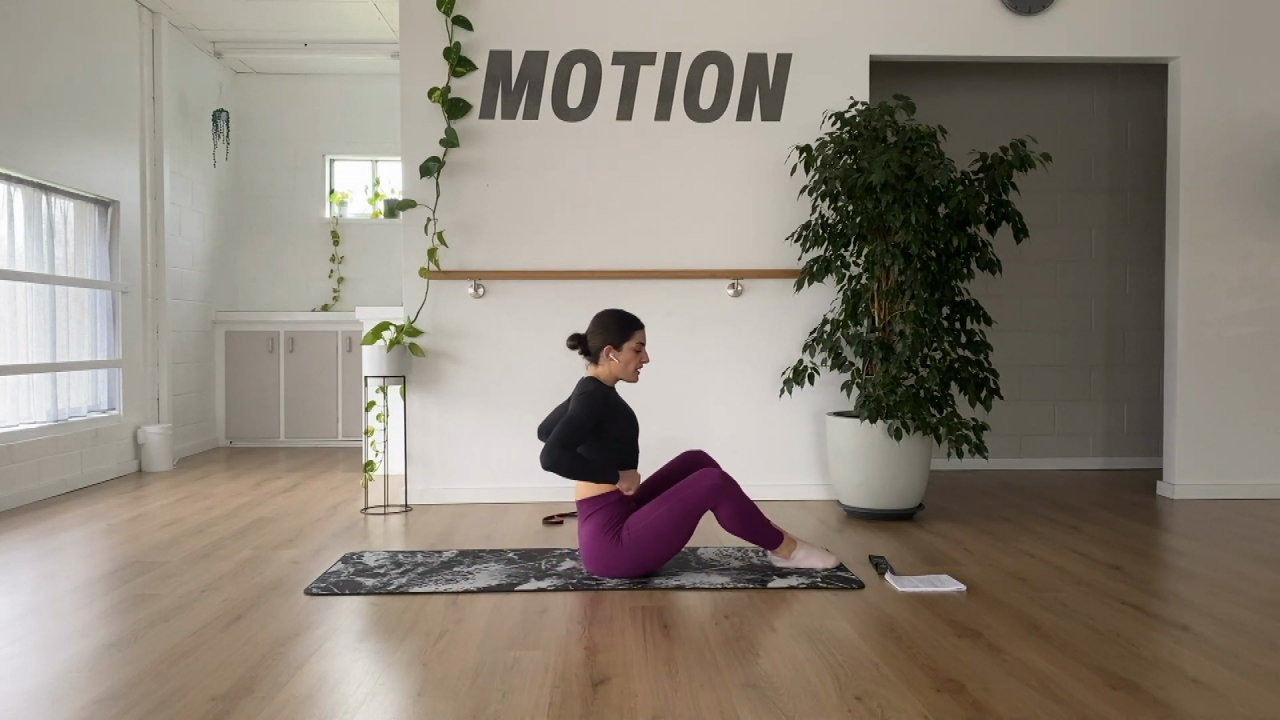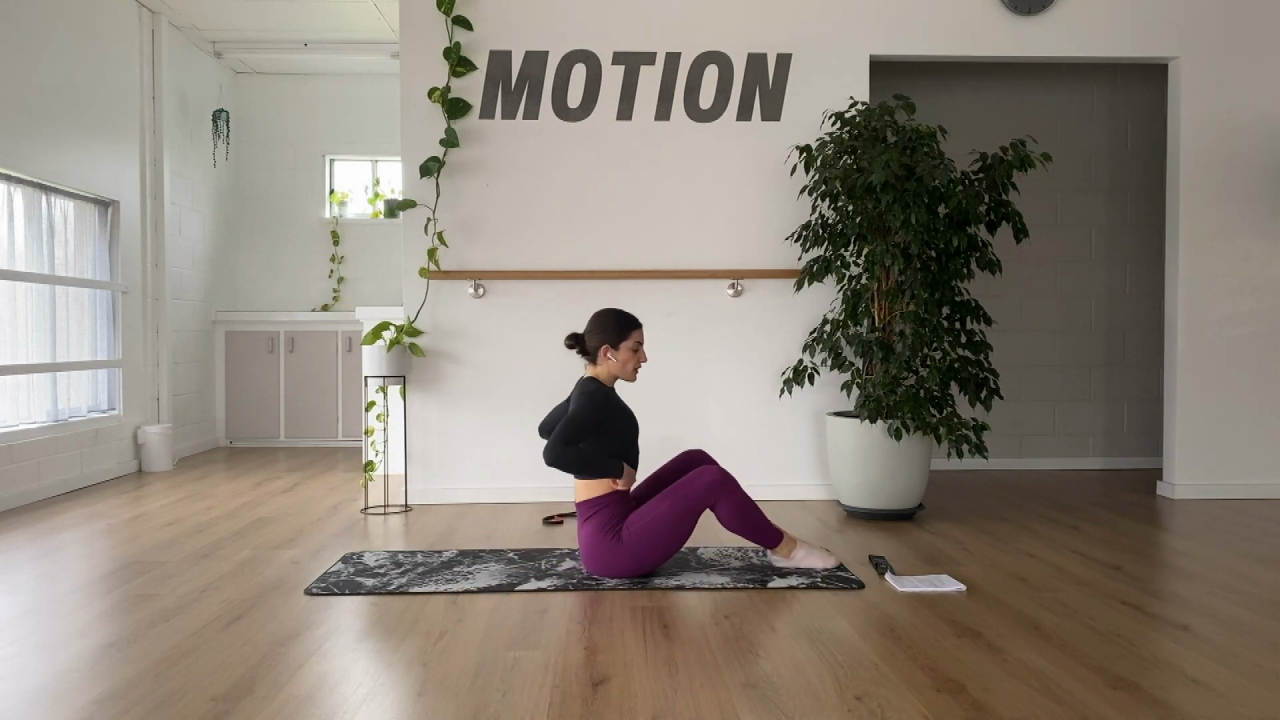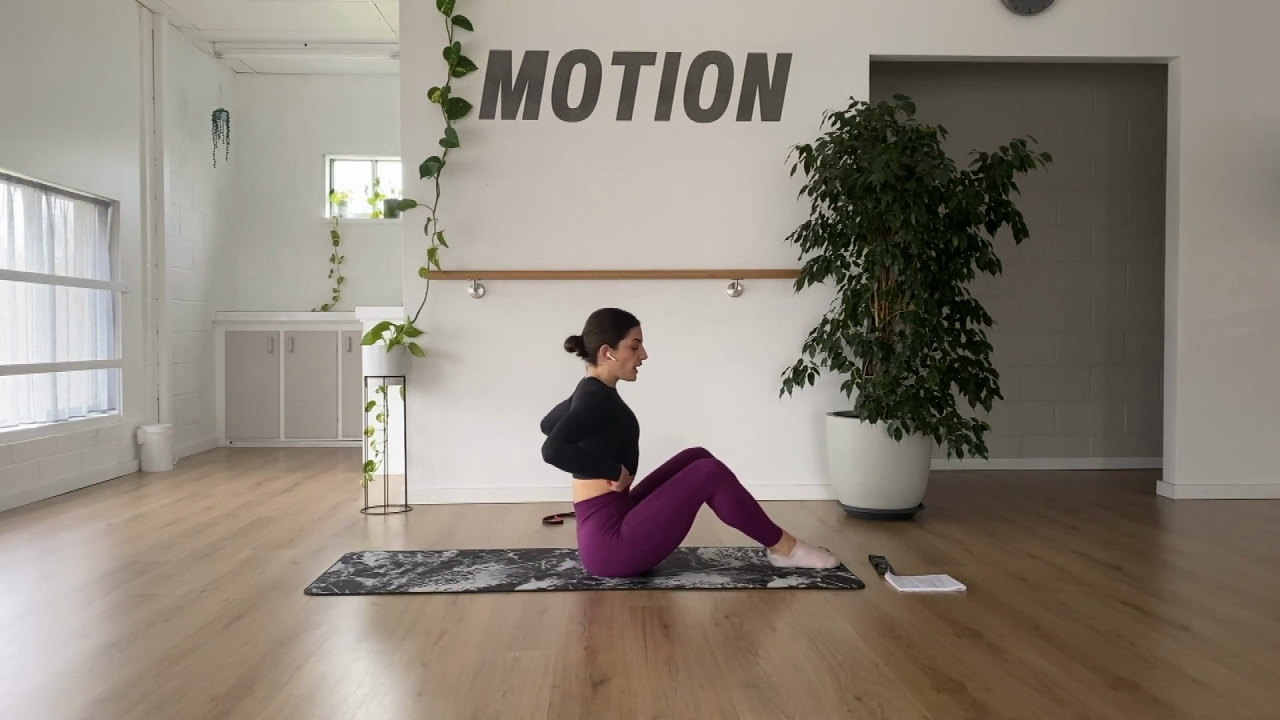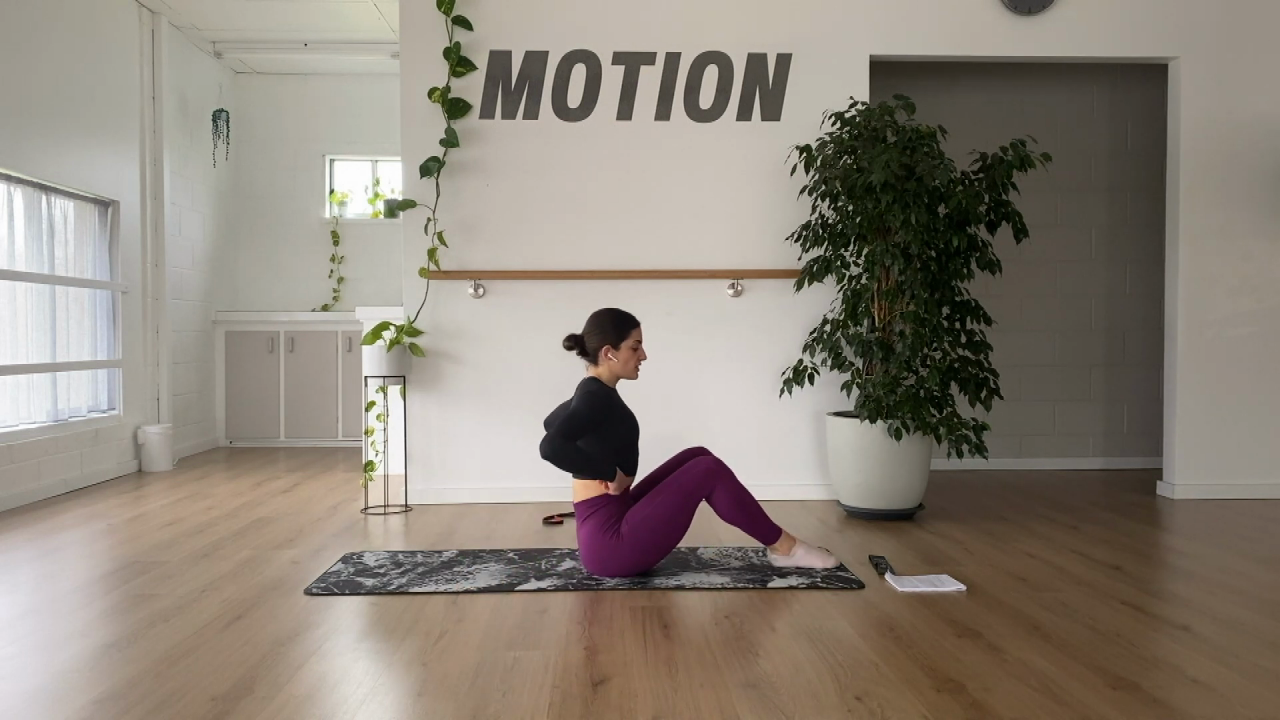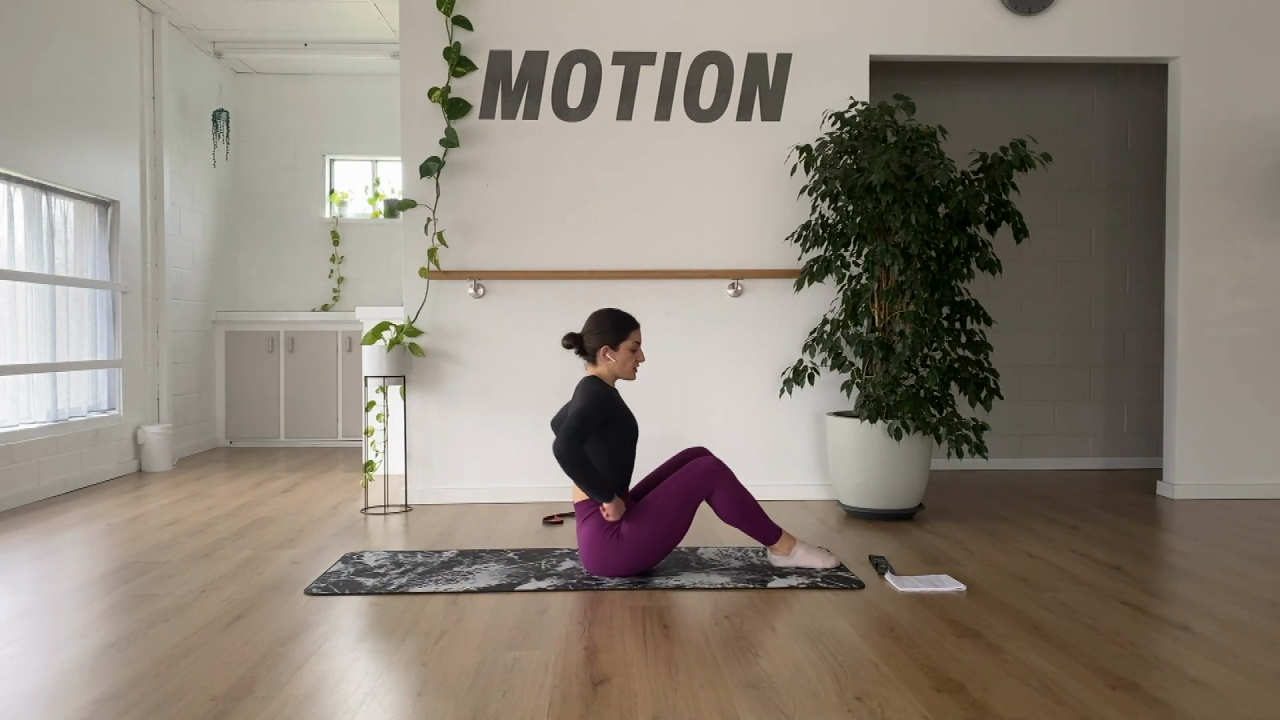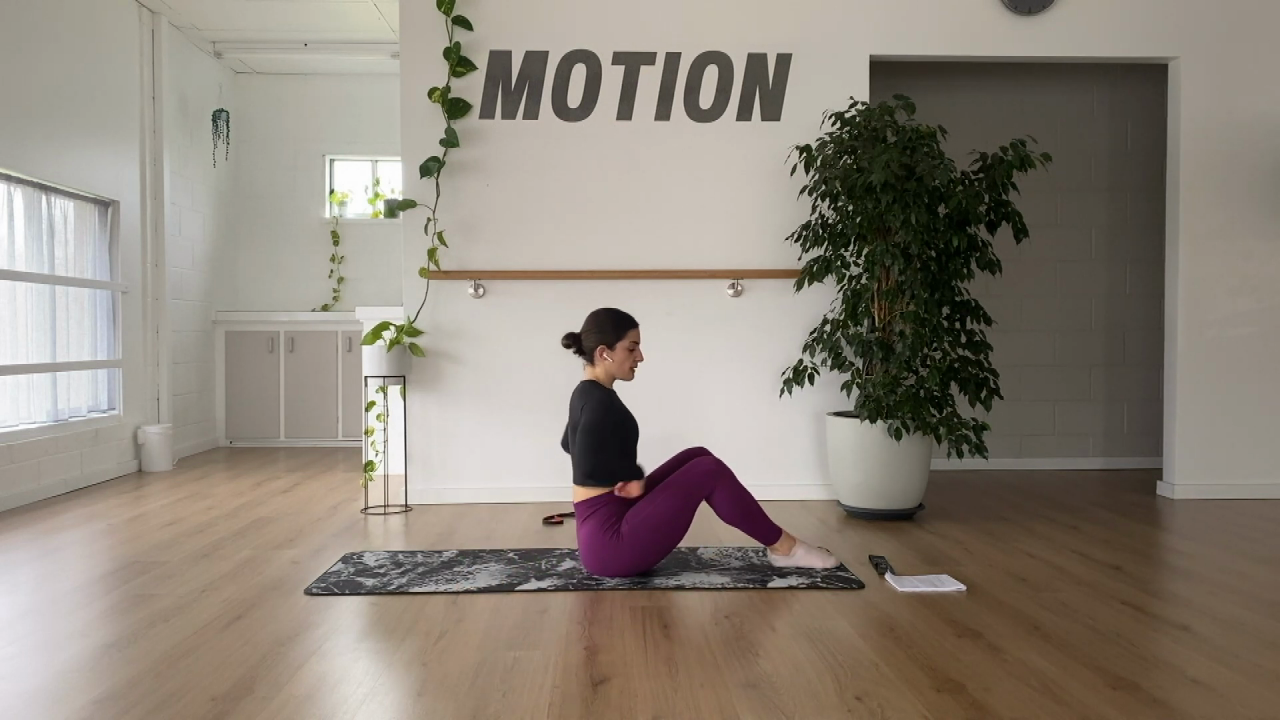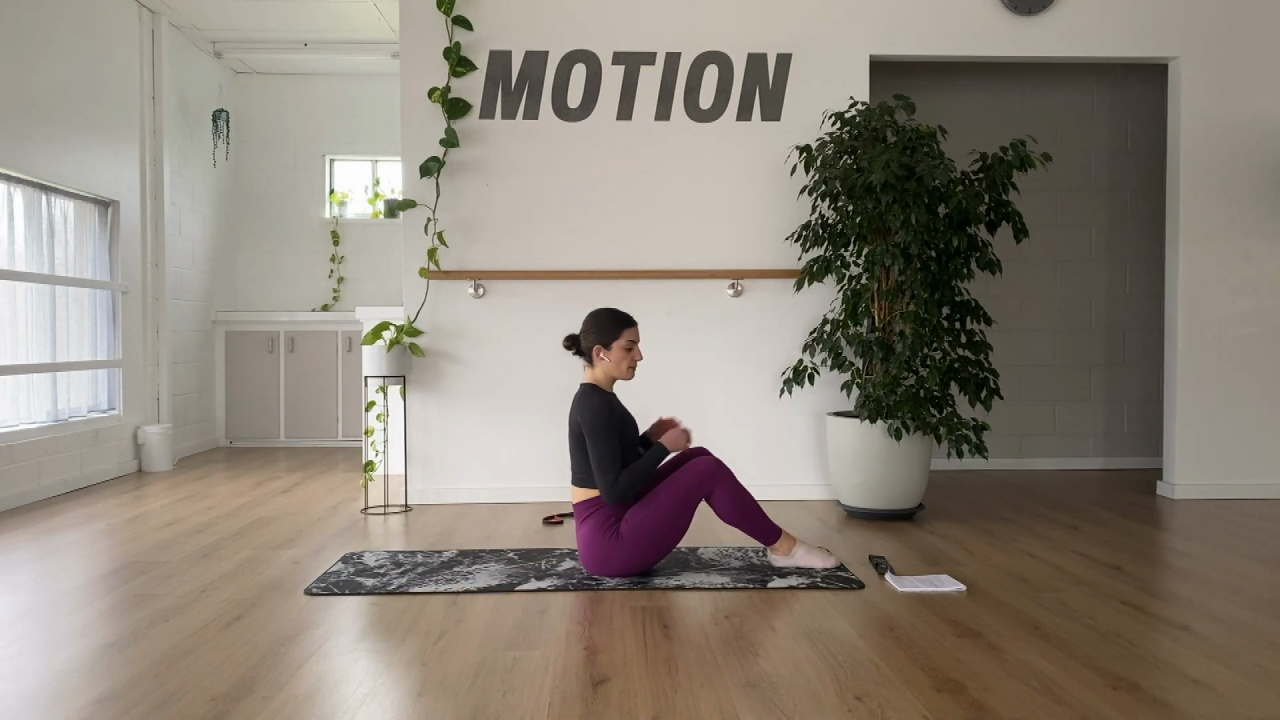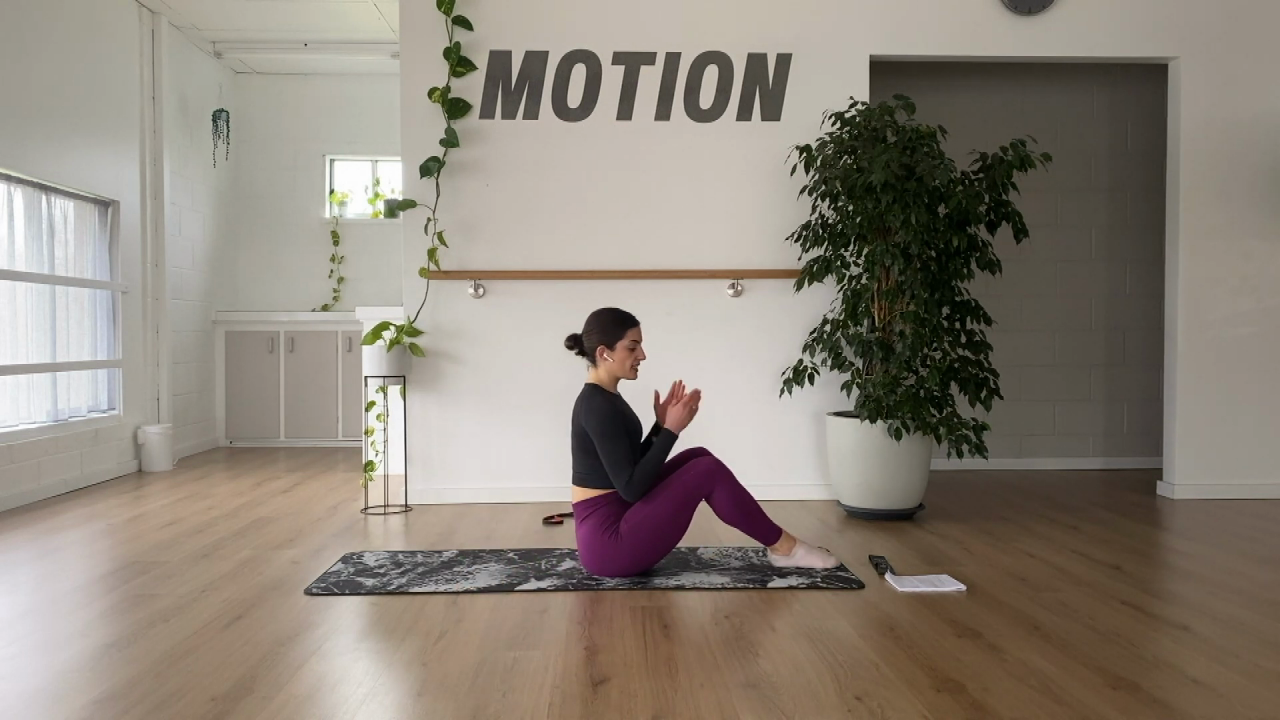
dt=0.2s
person 1, frame 1
left shoulder: (592, 391)
right shoulder: (594, 397)
left elbow: (545, 431)
right elbow: (551, 457)
right wrist: (615, 475)
left hip: (619, 521)
right hip: (611, 544)
left knee: (696, 462)
right knee: (713, 483)
left ankle: (769, 533)
right ankle: (784, 548)
person 1, frame 2
left shoulder: (590, 390)
right shoulder: (594, 397)
left elbow: (546, 429)
right elbow: (554, 453)
right wrist: (618, 468)
left hip: (616, 523)
right hip: (610, 544)
left knee: (695, 461)
right knee: (712, 480)
left ankle: (770, 534)
right ankle: (783, 548)
person 1, frame 3
left shoulder: (592, 391)
right shoulder: (596, 397)
left elbow: (548, 424)
right elbow: (553, 450)
right wrist: (613, 470)
left hip: (613, 524)
right hip: (609, 543)
left knee: (696, 459)
right knee: (710, 472)
left ankle: (771, 534)
right ankle: (783, 547)
person 1, frame 4
left shoulder: (594, 391)
right shoulder: (596, 397)
left elbow: (551, 423)
right elbow: (551, 447)
right wrist: (609, 472)
left hip: (612, 524)
right hip: (610, 543)
left knee: (697, 457)
right knee: (708, 470)
left ankle: (774, 537)
right ankle: (783, 546)
person 1, frame 5
left shoulder: (592, 390)
right shoulder: (597, 395)
left elbow: (559, 424)
right elbow: (563, 447)
right wrist: (608, 496)
left hip: (610, 530)
right hip: (610, 544)
left knee: (697, 457)
right knee: (708, 471)
left ankle: (775, 539)
right ankle: (782, 547)
person 1, frame 6
left shoulder: (589, 393)
right shoulder: (598, 399)
left elbow: (570, 443)
right elbow: (586, 465)
right wrist: (633, 473)
left hip: (608, 528)
right hip: (610, 543)
left knee: (698, 457)
right knee: (708, 472)
left ankle: (777, 541)
right ankle: (784, 547)
person 1, frame 7
left shoulder: (592, 398)
right shoulder: (597, 404)
right elbow: (613, 489)
left wrist: (649, 439)
right wrist: (661, 448)
left hip: (612, 526)
right hip: (609, 544)
left knee: (698, 457)
right knee: (708, 471)
left ankle: (778, 541)
right ankle: (784, 547)
person 1, frame 8
left shoulder: (603, 398)
right shoulder: (599, 405)
left elbow: (633, 466)
right elbow: (630, 487)
left wrist: (662, 426)
right wrist: (671, 431)
left hip: (613, 527)
right hip: (609, 544)
left knee: (699, 458)
right knee: (708, 471)
left ankle: (778, 541)
right ankle: (783, 546)
